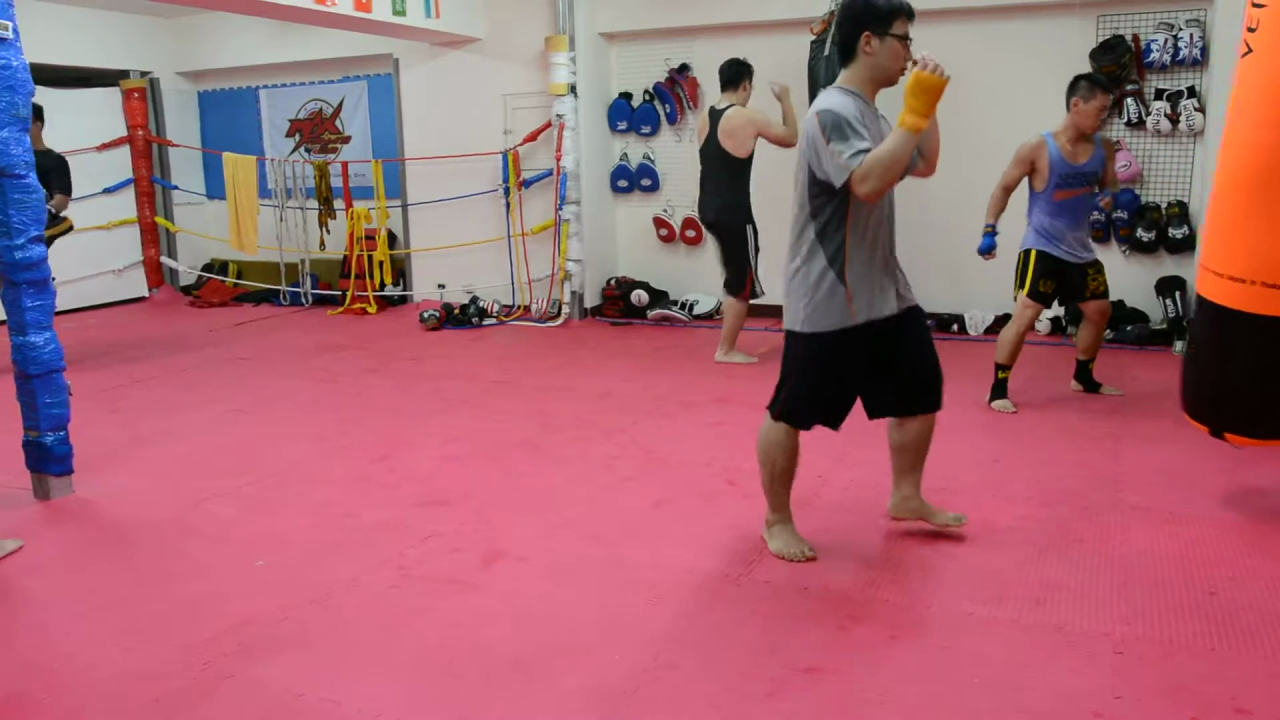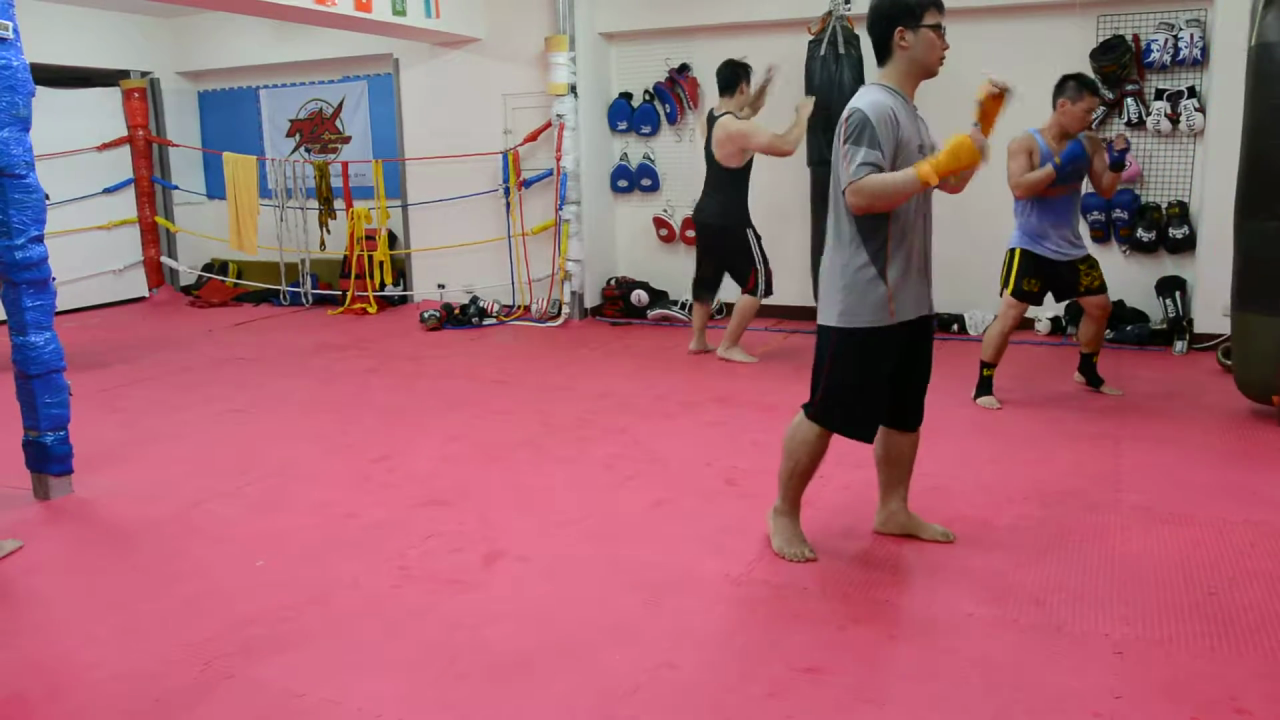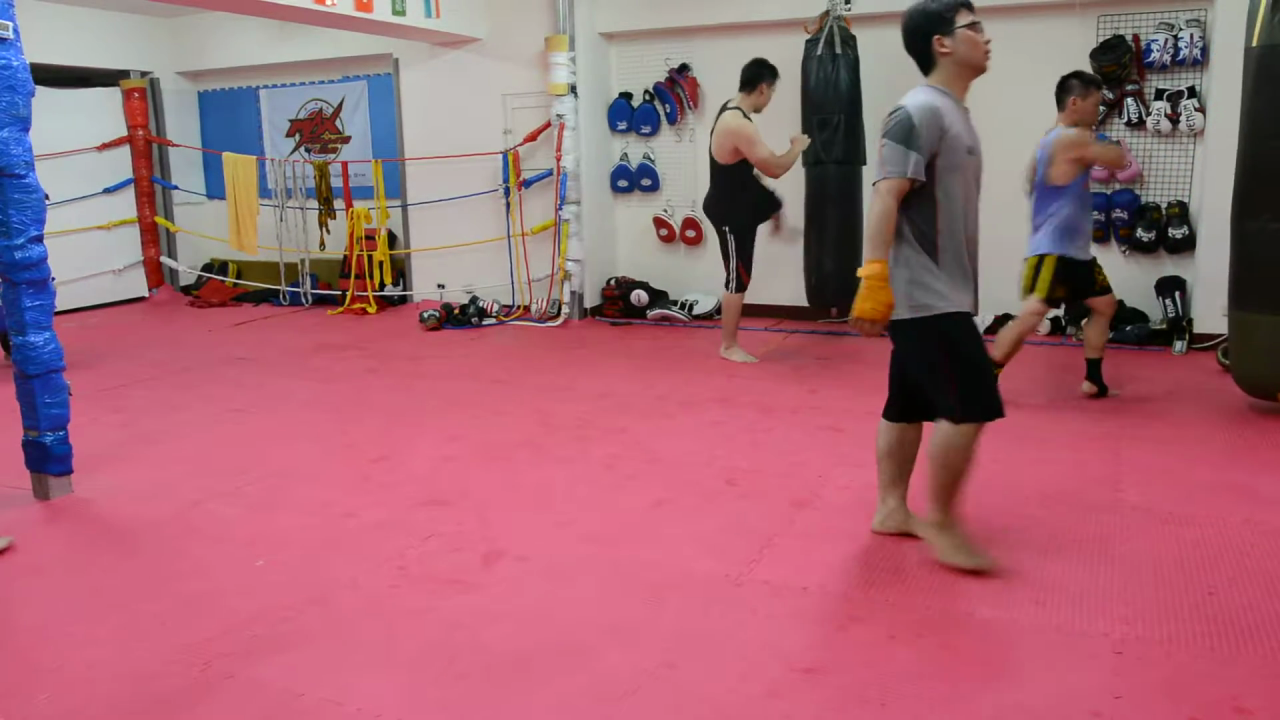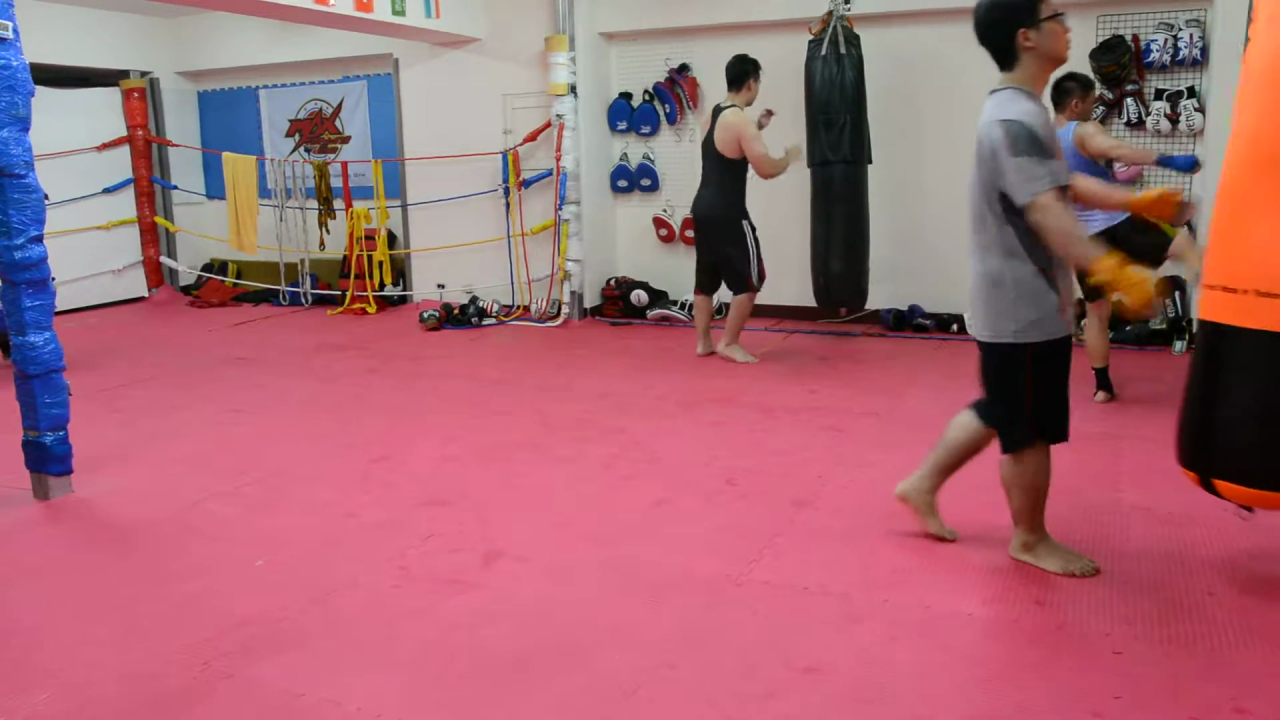
dt=0.5s
person 1, frame 1
left shoulder: (871, 114)
right shoulder: (832, 112)
left elbow: (923, 165)
right elbow: (868, 183)
left wrist: (929, 107)
right wrist: (915, 113)
left hip: (884, 292)
right hip: (827, 301)
left knee: (920, 393)
right knee: (791, 411)
left ankle: (907, 498)
right ankle: (778, 520)
person 1, frame 2
left shoulder: (910, 113)
right shoulder: (869, 110)
left elbow: (952, 183)
right elbow: (860, 195)
left wrist: (983, 125)
right wrist: (936, 165)
left hip: (909, 299)
right hip: (861, 301)
left knee: (905, 413)
right knee: (827, 412)
left ankle: (894, 511)
right ankle: (784, 512)
person 1, frame 3
left shoulder: (955, 112)
right shoulder: (917, 111)
right elbow: (886, 200)
right wrist: (874, 279)
left hip: (944, 291)
right hip: (924, 295)
left knee: (909, 404)
right knee: (969, 406)
left ankle: (892, 507)
right ankle: (943, 524)
person 1, frame 4
left shoulder: (1019, 111)
right shoulder: (1015, 121)
left elbow: (1066, 185)
right elbow: (1047, 212)
left wrist: (1139, 201)
right wrist: (1116, 272)
left hip: (1013, 305)
right hip: (1024, 308)
left knee: (999, 409)
right knee: (1030, 430)
left ankle: (921, 484)
right ankle: (1030, 538)
person 2, frame 1
left shoulder: (1104, 148)
right shoulder: (1036, 148)
left elbow: (1109, 188)
right elbow: (1004, 188)
left wrist: (1108, 199)
right wrist: (990, 231)
left hip: (1080, 251)
right hip: (1041, 248)
left knee: (1099, 311)
right knee: (1024, 317)
left ankle: (1083, 377)
right ankle: (998, 390)
person 2, frame 2
left shoulder: (1089, 144)
right shoulder: (1025, 142)
left elbow: (1105, 190)
right elbow: (1019, 189)
left wrist: (1117, 162)
right wrist: (1061, 163)
left hip: (1071, 248)
right hip: (1030, 247)
left knee: (1099, 306)
right knee: (1010, 314)
left ankle: (1087, 372)
right ankle: (983, 386)
person 2, frame 3
left shoulder: (1053, 139)
right shoulder: (1074, 139)
left elbow: (1034, 184)
right elbow: (1119, 160)
right wrist: (1099, 147)
left hip: (1076, 251)
right hip: (1050, 250)
left knee: (1106, 306)
right knee: (1031, 316)
left ankle: (1093, 379)
person 2, frame 4
right shoulder: (1084, 131)
right elbow: (1119, 150)
right wrist: (1167, 160)
right hip: (1116, 222)
left knee: (1097, 314)
right knee: (1183, 242)
left ankle: (1102, 384)
person 3, frame 1
left shoulder: (704, 119)
right shoulder: (749, 118)
right elbow: (790, 138)
right wrist: (785, 100)
left hip: (708, 209)
right hip: (733, 214)
left knee: (735, 273)
right knee: (744, 285)
right ankle: (726, 350)
person 3, frame 2
left shoulder: (713, 118)
right shoulder: (737, 129)
left elbow: (749, 110)
right elbow: (786, 147)
left wrist: (765, 85)
right wrist: (803, 114)
left hip: (706, 215)
right hip: (731, 219)
left knee: (708, 279)
right knee: (757, 284)
left ankle: (698, 339)
right ankle: (728, 346)
person 3, frame 3
left shoulder: (730, 111)
right shoulder: (739, 126)
right elbow: (774, 168)
right wrist: (797, 147)
left hip: (736, 196)
right hip: (728, 209)
left knee: (770, 203)
right knee: (736, 277)
right ankle: (729, 346)
person 3, frame 4
left shoulder: (714, 115)
right shoulder: (740, 120)
right elbow: (766, 169)
left wrist: (757, 127)
right wrist: (790, 157)
left hip: (703, 208)
right hip: (728, 214)
left knee: (706, 279)
right knee: (750, 280)
left ankle: (703, 341)
right ankle: (729, 342)
